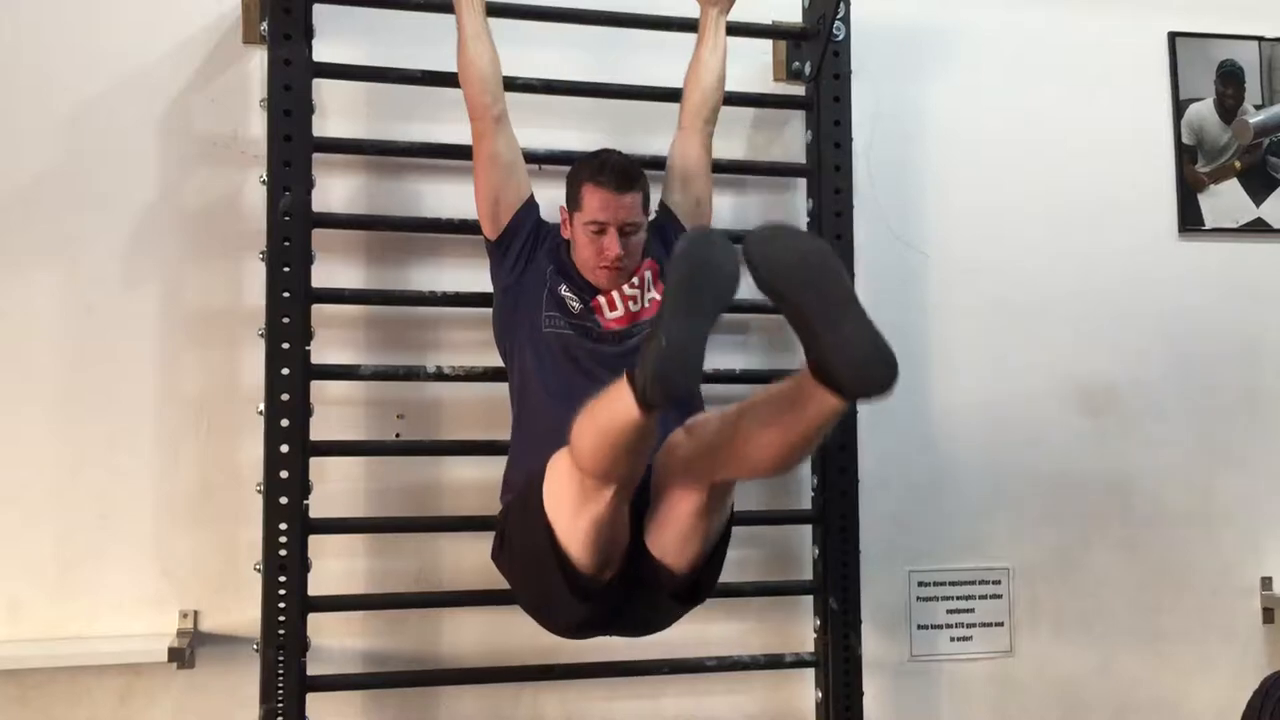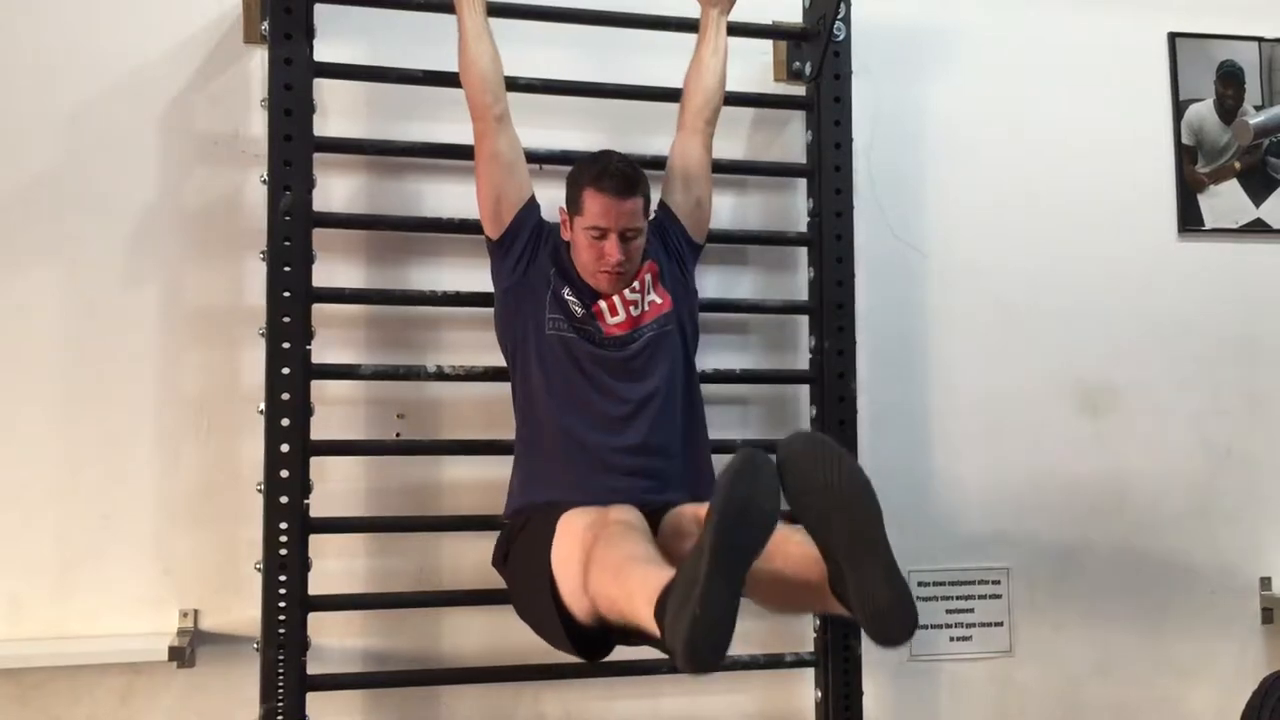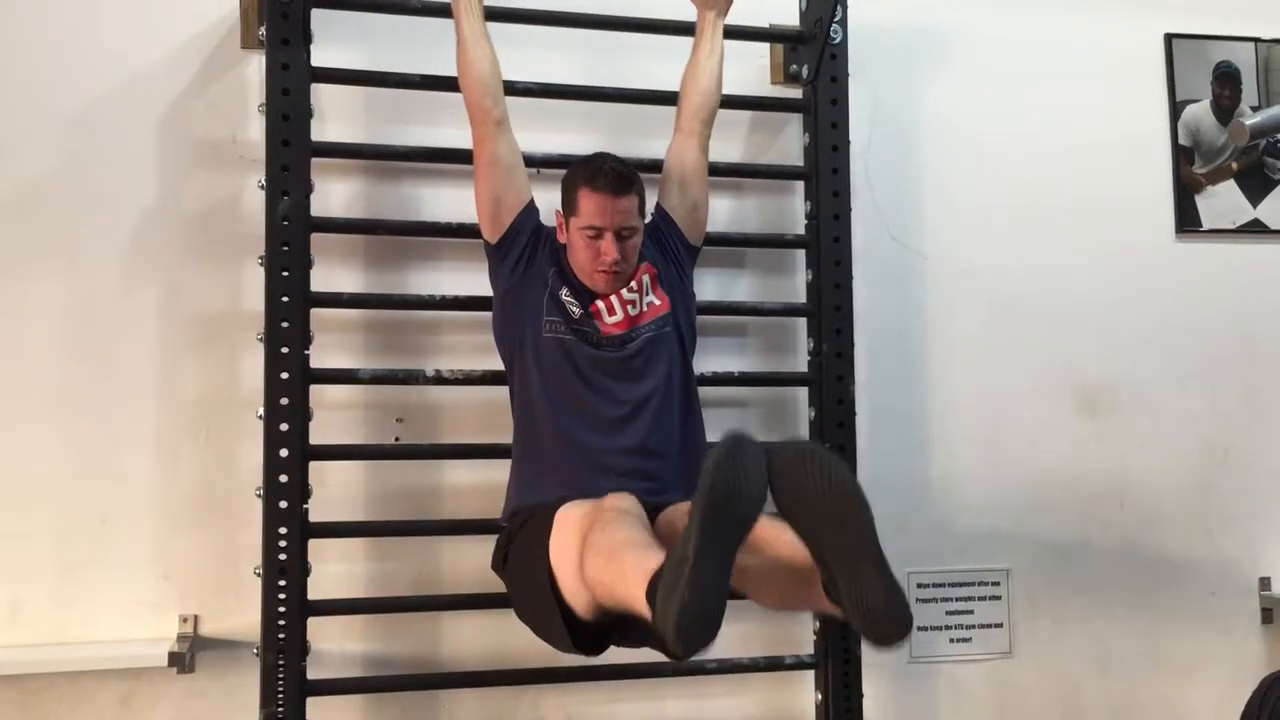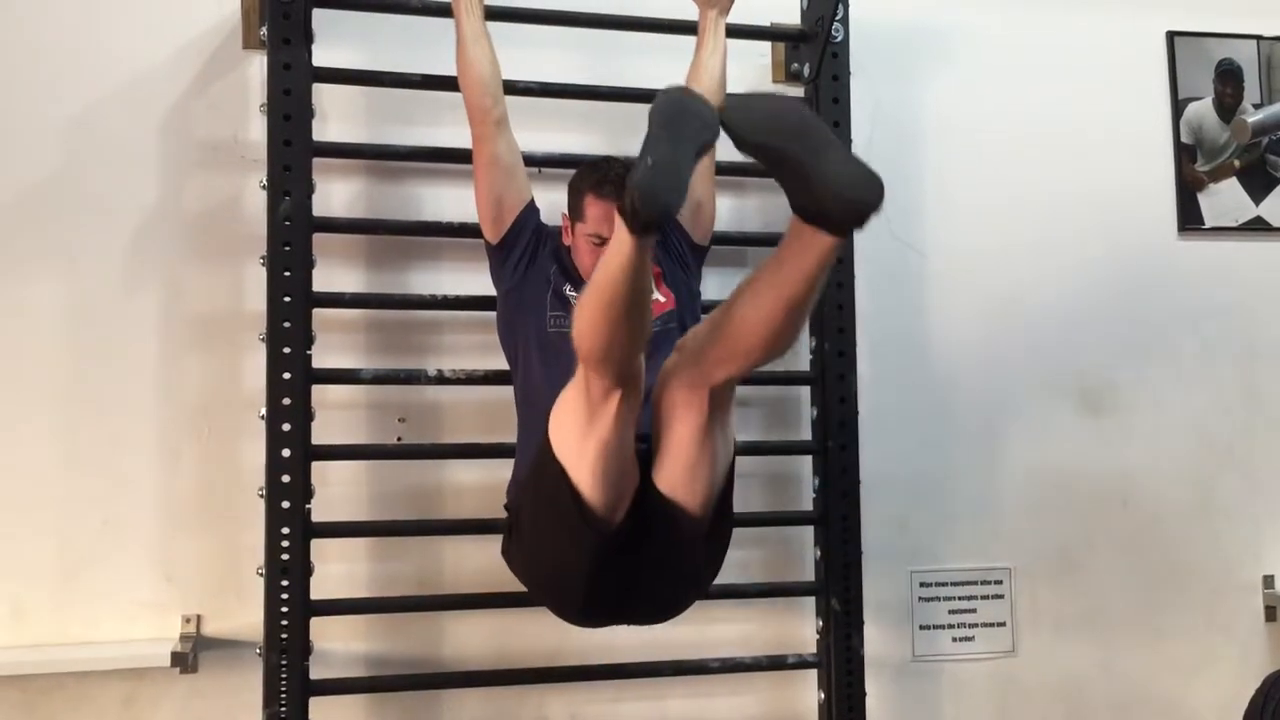
dt=0.7s
person 1, frame 1
left shoulder: (665, 265)
right shoulder: (529, 268)
left elbow: (696, 126)
right elbow: (489, 120)
left hip: (663, 562)
right hip: (563, 559)
left knee: (699, 445)
right knee: (603, 450)
left ankle: (837, 375)
right ankle: (656, 377)
person 1, frame 2
left shoulder: (669, 262)
right shoulder: (529, 268)
left elbow: (697, 129)
right elbow: (491, 121)
left hip: (669, 526)
right hip: (559, 533)
left knee: (712, 529)
right knee: (614, 533)
left ankle: (849, 586)
right ankle: (686, 608)
person 1, frame 3
left shoulder: (665, 266)
right shoulder: (527, 270)
left elbow: (692, 133)
right elbow: (490, 125)
left hip: (667, 521)
right hip: (557, 537)
left knee: (708, 528)
right knee: (612, 520)
left ankle: (841, 583)
right ankle: (673, 593)
person 1, frame 4
left shoulder: (672, 266)
right shoulder: (531, 268)
left elbow: (703, 135)
right elbow: (489, 124)
left hip: (673, 553)
right hip: (571, 549)
left knee: (697, 368)
right knee: (610, 367)
left ankle: (824, 212)
